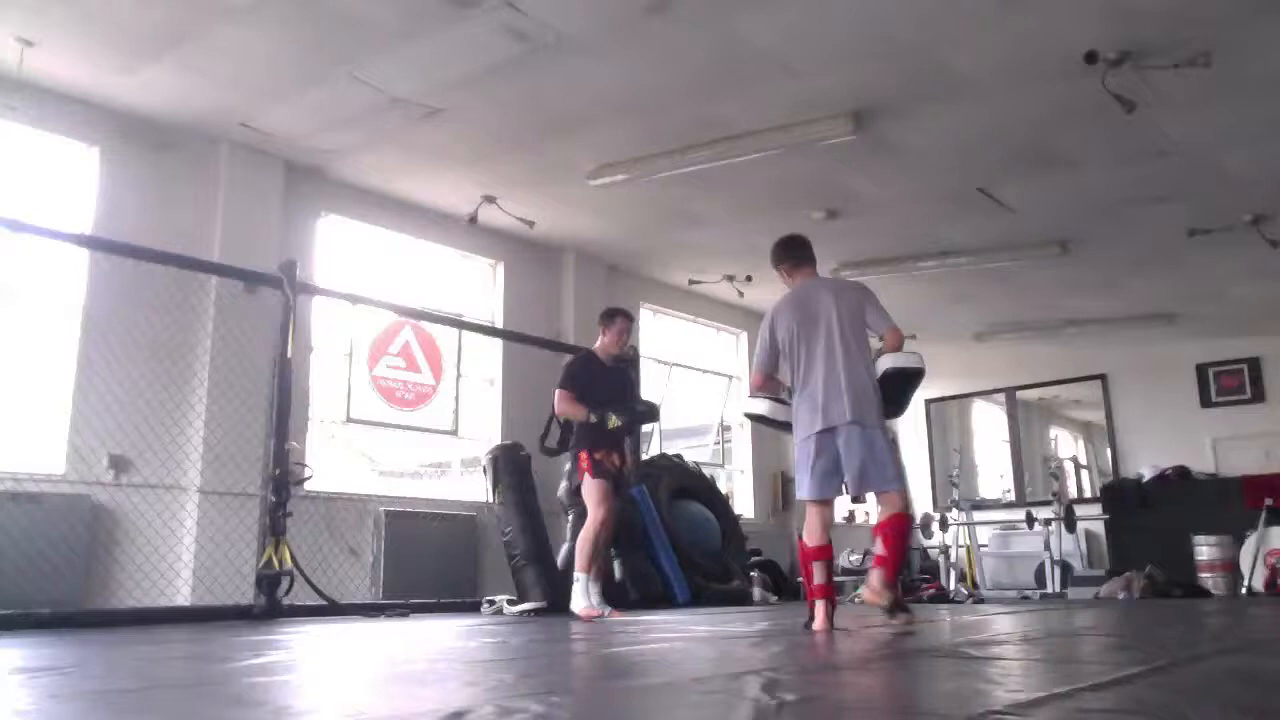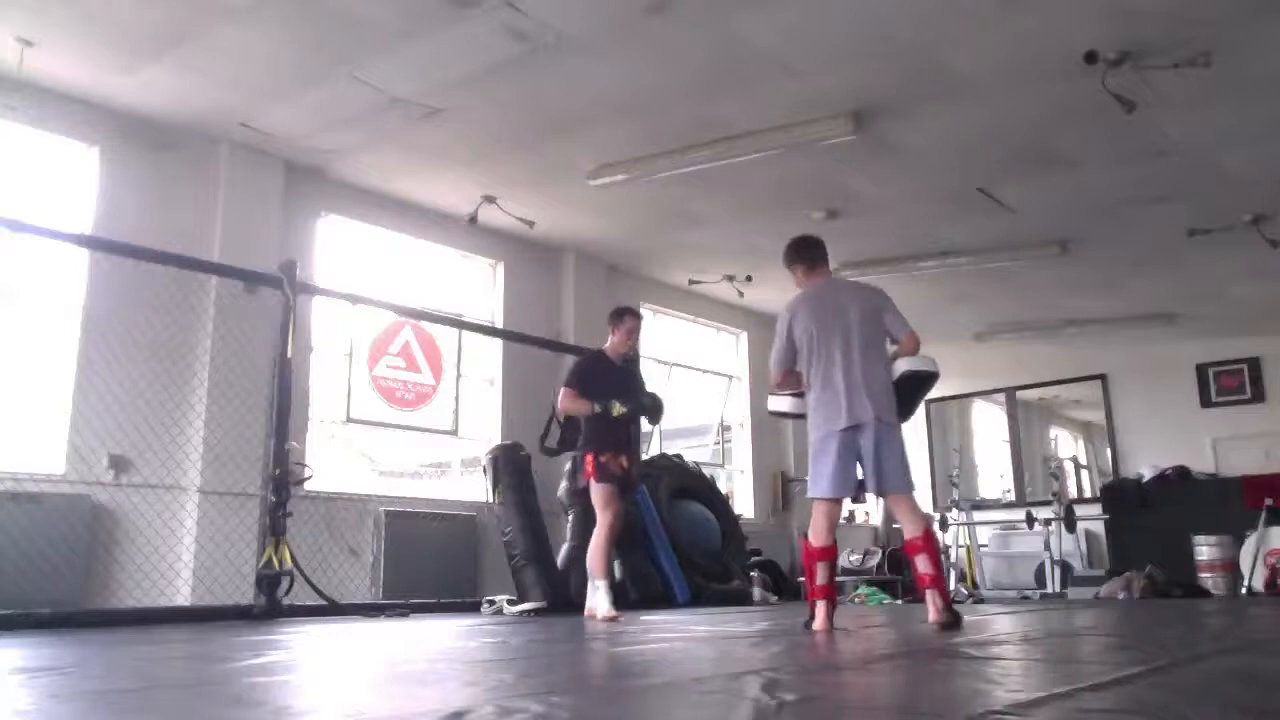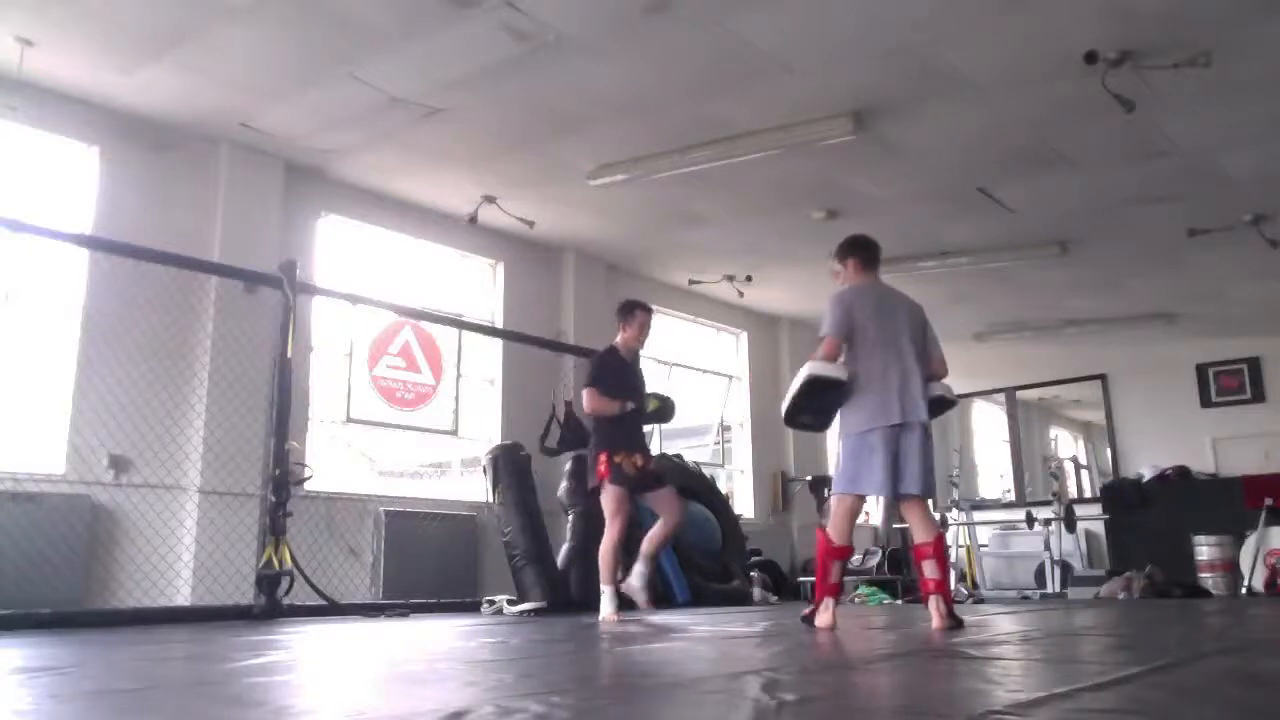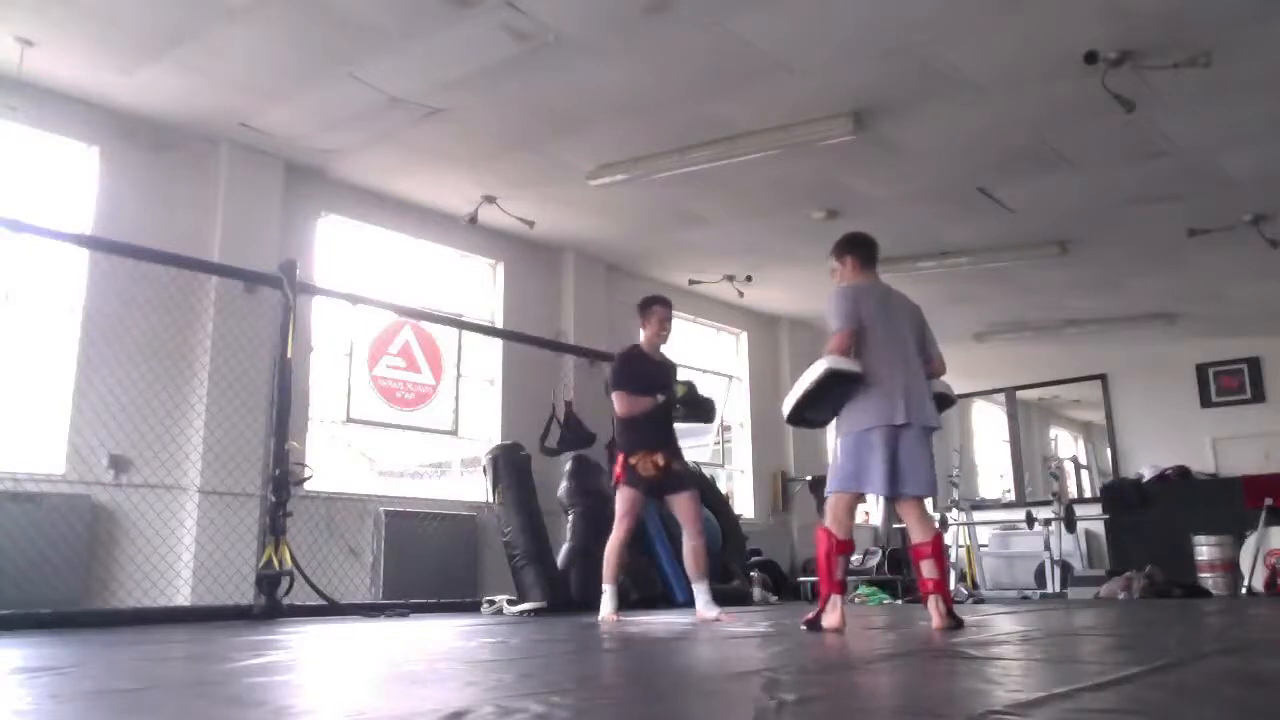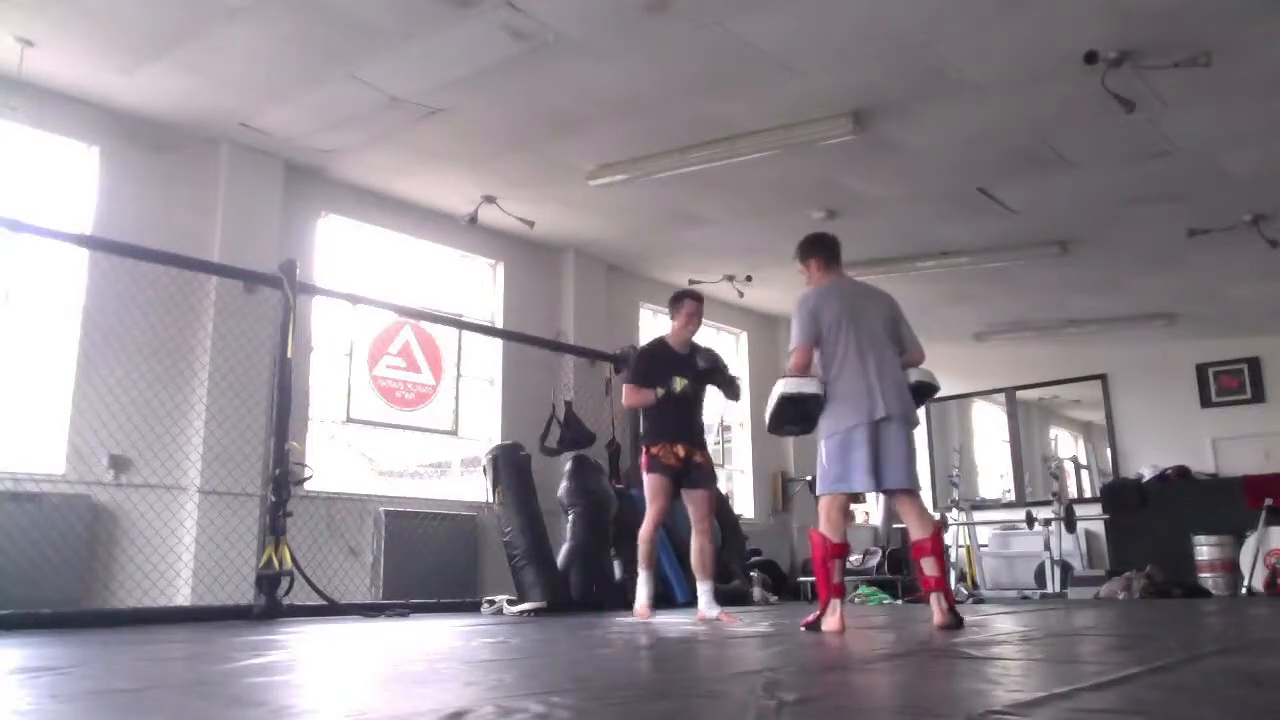
dt=0.3s
person 1, frame 1
left shoulder: (778, 312)
right shoulder: (854, 292)
left elbow: (759, 382)
right elbow: (895, 340)
left hip: (810, 418)
right hip: (860, 411)
left knee: (817, 511)
right knee: (893, 497)
left ankle: (821, 608)
right ankle: (880, 581)
person 1, frame 2
left shoulder: (794, 310)
right shoulder: (871, 296)
left elbow: (779, 379)
right elbow: (911, 344)
left hip: (827, 418)
right hip: (877, 412)
left knee: (824, 511)
right knee: (903, 503)
left ankle: (821, 609)
right ankle: (936, 600)
person 1, frame 3
left shoulder: (845, 298)
right shoulder: (911, 306)
left elbow: (830, 349)
right elbow: (939, 369)
left hip: (866, 415)
right hip: (912, 414)
left knee: (844, 507)
right knee: (916, 508)
left ankle: (824, 605)
right ankle: (939, 606)
person 1, frame 4
left shoulder: (847, 294)
right shoulder: (909, 306)
left elbow: (842, 342)
right elbow: (937, 367)
left hip: (865, 414)
right hip: (913, 414)
left knee: (839, 506)
right knee: (913, 508)
left ankle: (832, 605)
right ankle: (939, 605)
person 1, frame 5
left shoulder: (811, 301)
right shoulder: (881, 298)
left elbow: (799, 363)
right elbow: (916, 356)
left hip: (845, 413)
right hip: (893, 409)
left knee: (832, 507)
right knee: (908, 502)
left ankle: (831, 609)
right ankle: (941, 602)
person 2, frame 1
left shoulder: (624, 373)
right shoulder: (580, 364)
left elbow: (631, 410)
right elbow: (561, 406)
right wrist: (601, 416)
left hip: (616, 453)
right hip: (590, 450)
left knee: (606, 526)
right knee: (599, 515)
left ankle: (596, 598)
right ankle: (578, 593)
person 2, frame 2
left shoulder: (631, 371)
right shoulder: (589, 364)
right elbow: (564, 403)
left wrist: (643, 408)
right wrist: (604, 407)
left hip: (625, 454)
right hip: (599, 452)
left knee: (611, 526)
right knee: (607, 519)
left ankle: (593, 599)
right ankle: (603, 599)
person 2, frame 3
left shoulder: (634, 365)
right shoulder: (604, 361)
right elbow: (591, 405)
right wrist: (636, 405)
left hip: (638, 452)
right hip: (612, 453)
left knee: (673, 511)
right knee: (616, 523)
left ankle: (636, 578)
right ankle: (607, 602)
person 2, frame 4
left shoulder: (667, 366)
right shoulder: (627, 361)
right elbow: (622, 408)
right wrist: (665, 397)
left hip: (669, 452)
right hip: (637, 454)
left knee: (695, 523)
right knee: (624, 526)
left ankle: (703, 603)
right ankle: (607, 603)
person 2, frame 5
left shoulder: (705, 356)
right shoulder: (649, 354)
left elbow: (734, 393)
right elbow: (628, 398)
left wrist: (719, 373)
right wrist: (667, 389)
left hip: (694, 446)
right hip: (659, 444)
left knee: (703, 523)
right knee: (656, 512)
left ankle: (706, 603)
right ankle: (644, 589)
